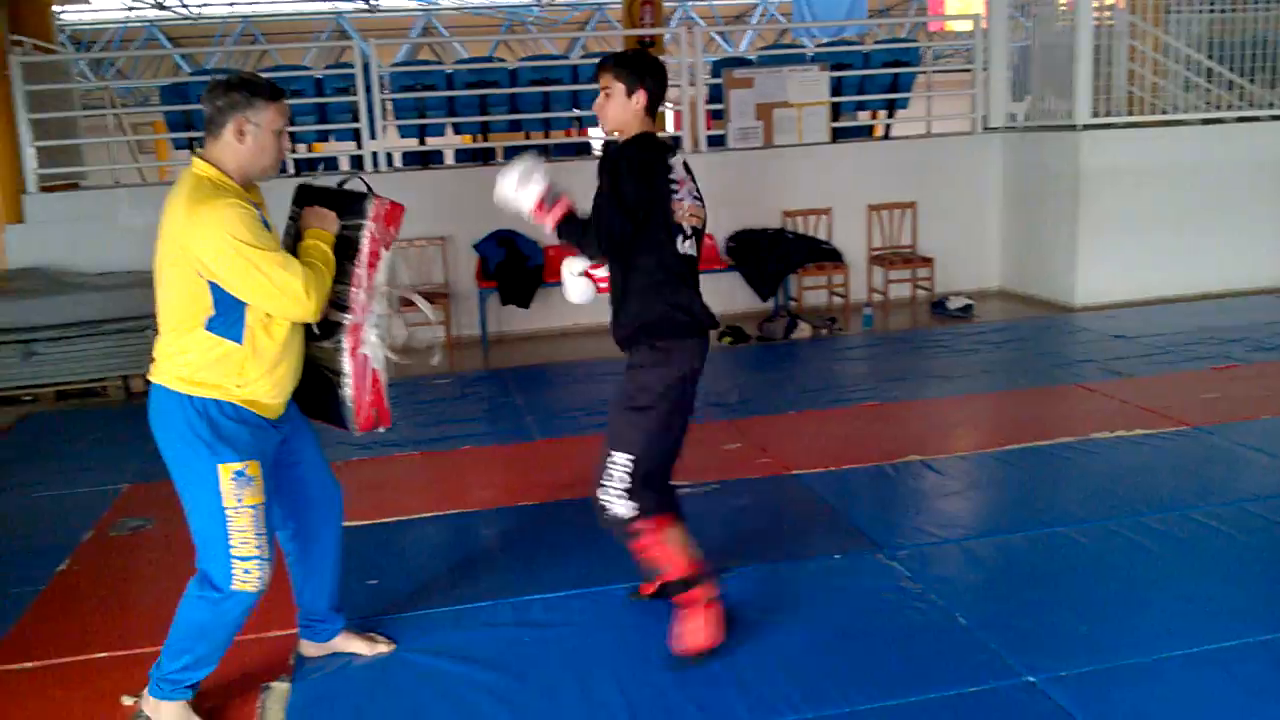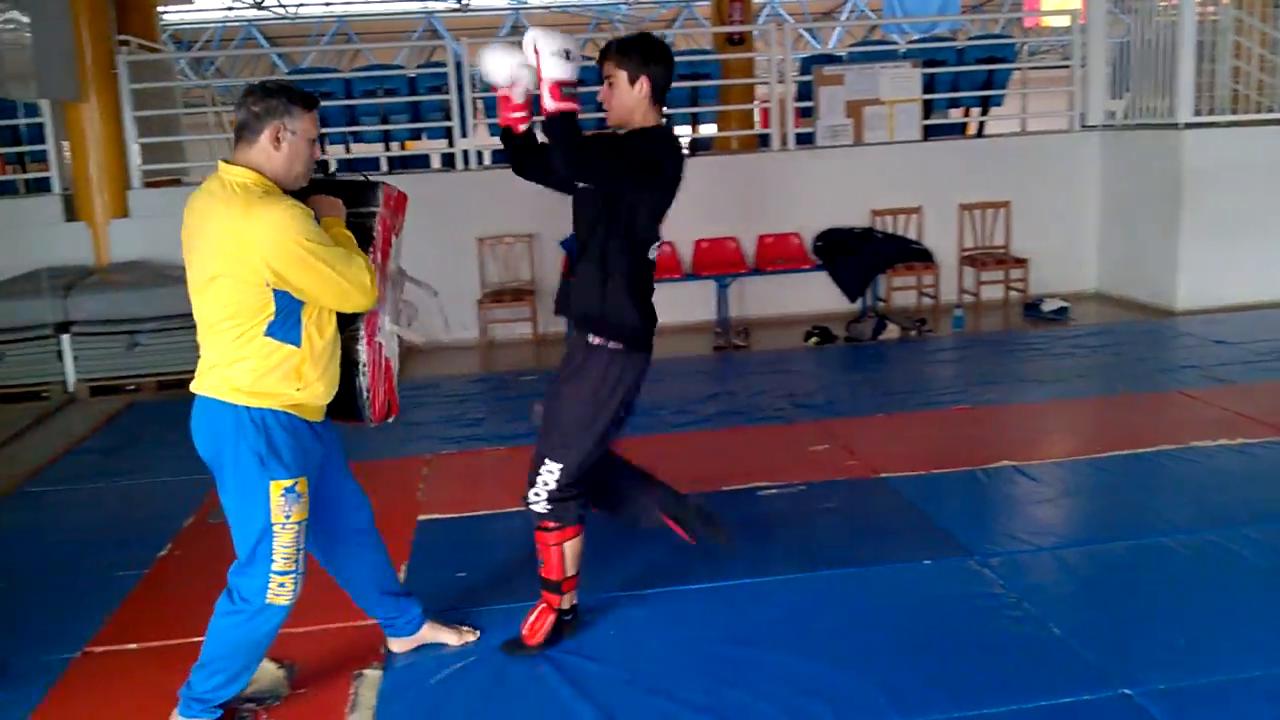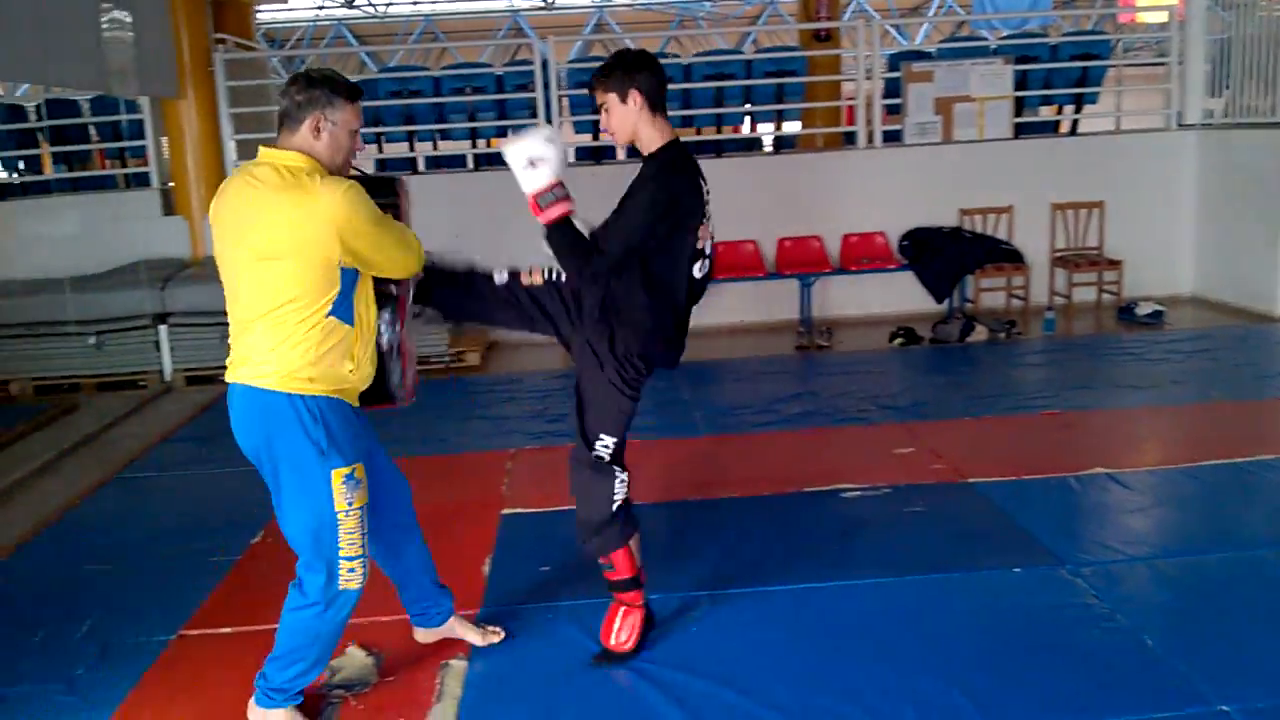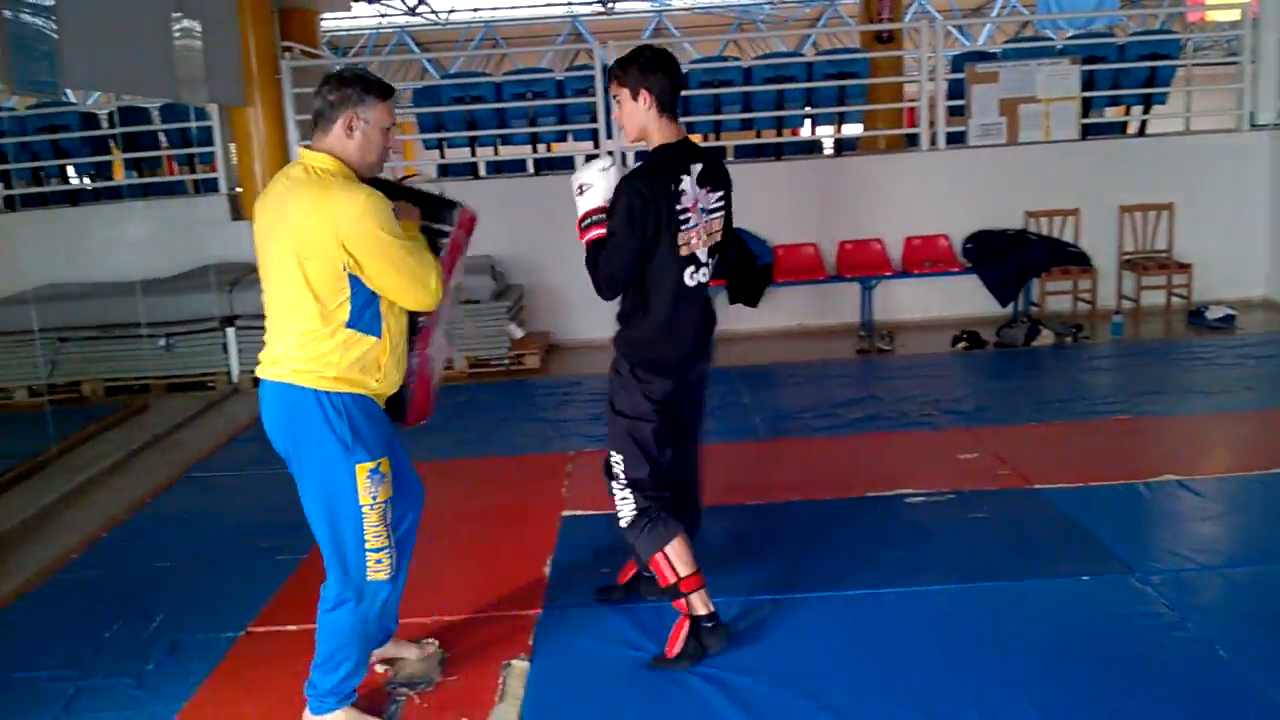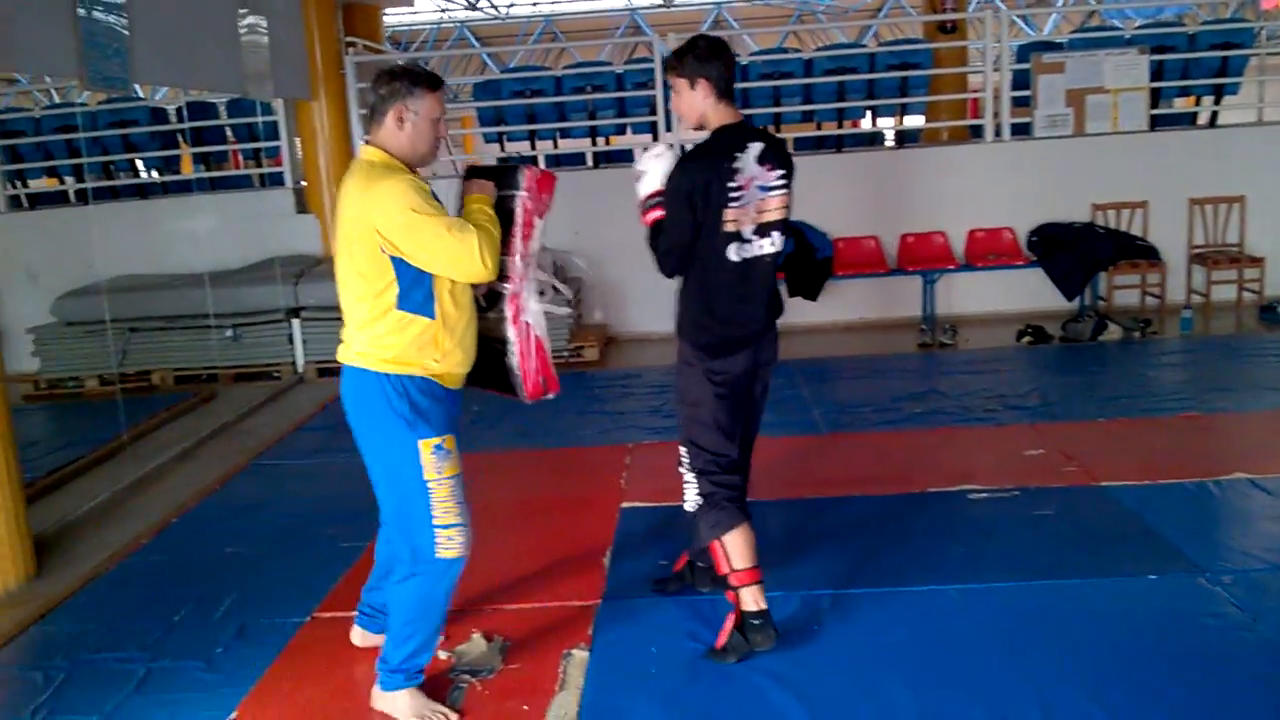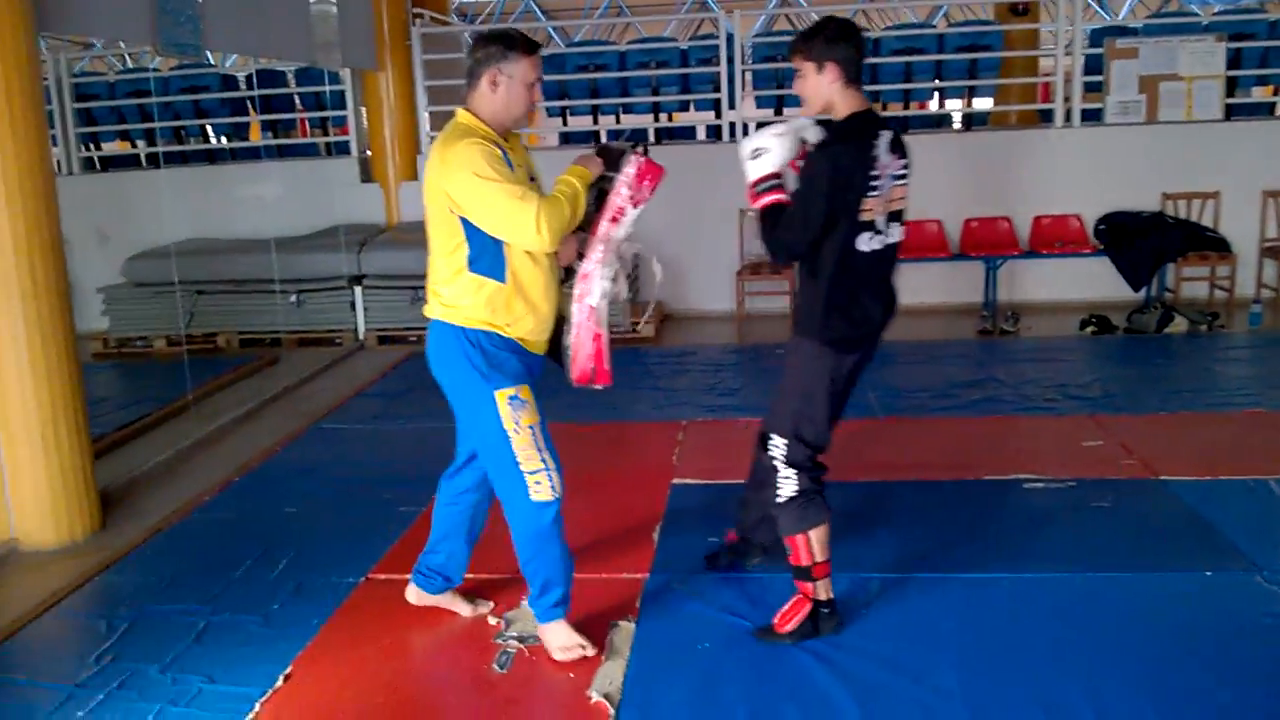
dt=0.3s
person 1, frame 1
left shoulder: (232, 196)
right shoulder: (213, 213)
right elbow: (302, 297)
left wrist: (310, 240)
right wrist: (320, 237)
left hip: (260, 403)
right hip: (205, 412)
left knee: (316, 509)
right knee: (238, 567)
left ankle: (320, 630)
person 1, frame 2
left shoulder: (211, 197)
right shoulder: (276, 221)
right elbow: (359, 291)
left wrist: (314, 227)
right wrist: (333, 225)
left hip: (280, 412)
right hip: (252, 422)
left knee: (346, 523)
right knee: (268, 581)
left ankle: (404, 625)
person 1, frame 3
left shoulder: (232, 191)
right shoulder: (334, 200)
right elbow: (406, 260)
right wrist: (371, 212)
left hip: (265, 393)
right hip: (299, 409)
left knee: (388, 500)
right knee: (335, 567)
left ankle: (432, 614)
person 1, frame 4
left shoulder: (285, 189)
right shoulder: (352, 203)
right elbow: (423, 291)
right wrist: (406, 229)
left hip: (312, 391)
right hip: (325, 404)
left knee: (401, 502)
right knee: (361, 555)
left ankle: (374, 637)
person 1, frame 5
left shoulder: (373, 181)
right shoulder: (389, 190)
right elbow: (477, 259)
left wrist: (466, 215)
right wrist: (480, 202)
left hip: (408, 380)
right hip: (394, 387)
left knee: (416, 515)
right knee: (434, 536)
left ankle: (375, 619)
person 1, frame 6
left shoulder: (503, 145)
right shoulder: (463, 154)
left elbow: (528, 232)
right elbow: (539, 225)
left wrist: (564, 240)
right wrist: (580, 177)
left hip: (507, 339)
right hip: (473, 342)
left knee: (477, 465)
right knee: (532, 481)
left ankle: (433, 581)
right ankle: (551, 614)
person 2, frame 1
left shoulder: (628, 159)
right shoulder: (671, 162)
left elbow: (609, 239)
left wrist: (541, 203)
right wrist: (598, 277)
left hip: (664, 346)
right hip: (675, 337)
left knee: (623, 492)
right knee: (649, 475)
left ankle: (700, 599)
right ankle: (678, 575)
person 2, frame 2
left shoulder: (659, 153)
right shoulder: (624, 146)
left elbow: (570, 159)
right elbow: (549, 166)
left wrist: (557, 84)
right wrist: (512, 92)
left hip: (610, 345)
right hip: (596, 336)
left knee: (552, 483)
right knee: (590, 465)
left ankle: (560, 608)
right ankle: (687, 515)
person 2, frame 3
left shoulder: (667, 180)
right shoulder: (669, 170)
left elbow: (596, 256)
left wrist: (544, 189)
left hip: (622, 345)
right hip: (588, 305)
left knee: (598, 479)
right knee: (482, 293)
left ankle: (630, 604)
person 2, frame 4
left shoulder: (639, 187)
right shoulder: (711, 170)
left elbow: (608, 282)
left wrist: (593, 212)
left hip: (648, 359)
right hip: (692, 349)
left knee: (637, 487)
right knee: (671, 471)
left ankle: (702, 617)
right ankle: (651, 568)
person 2, frame 5
left shoulder: (696, 167)
right shoulder: (775, 153)
left elbow: (670, 258)
left wrist: (654, 195)
left hip: (711, 341)
right hip: (758, 333)
left knee: (709, 471)
right knee: (725, 454)
left ankle: (754, 614)
right ankle: (709, 557)
person 2, frame 6
left shoulder: (834, 152)
right shoulder: (887, 143)
left elbow: (789, 245)
left wrist: (767, 179)
right wrist: (795, 176)
left hip: (830, 327)
right hip: (859, 319)
left knee: (789, 454)
right knee: (786, 435)
left ankle: (817, 598)
right ankle: (755, 537)
